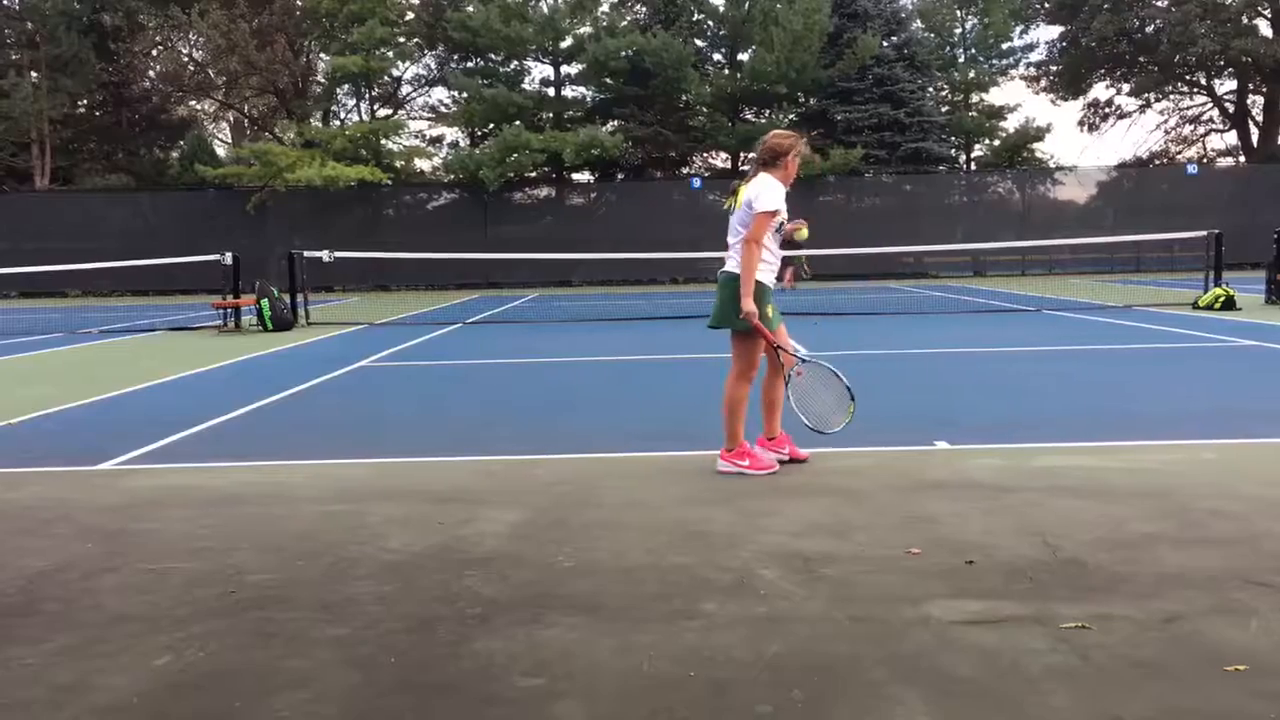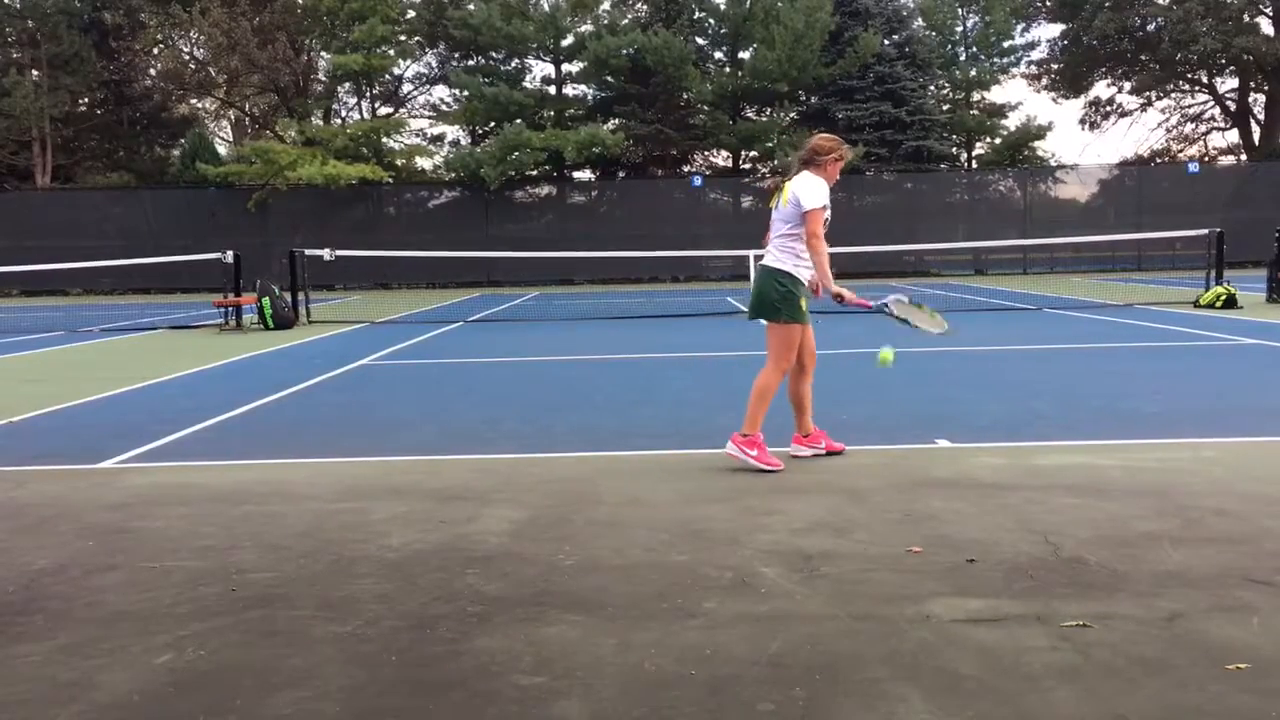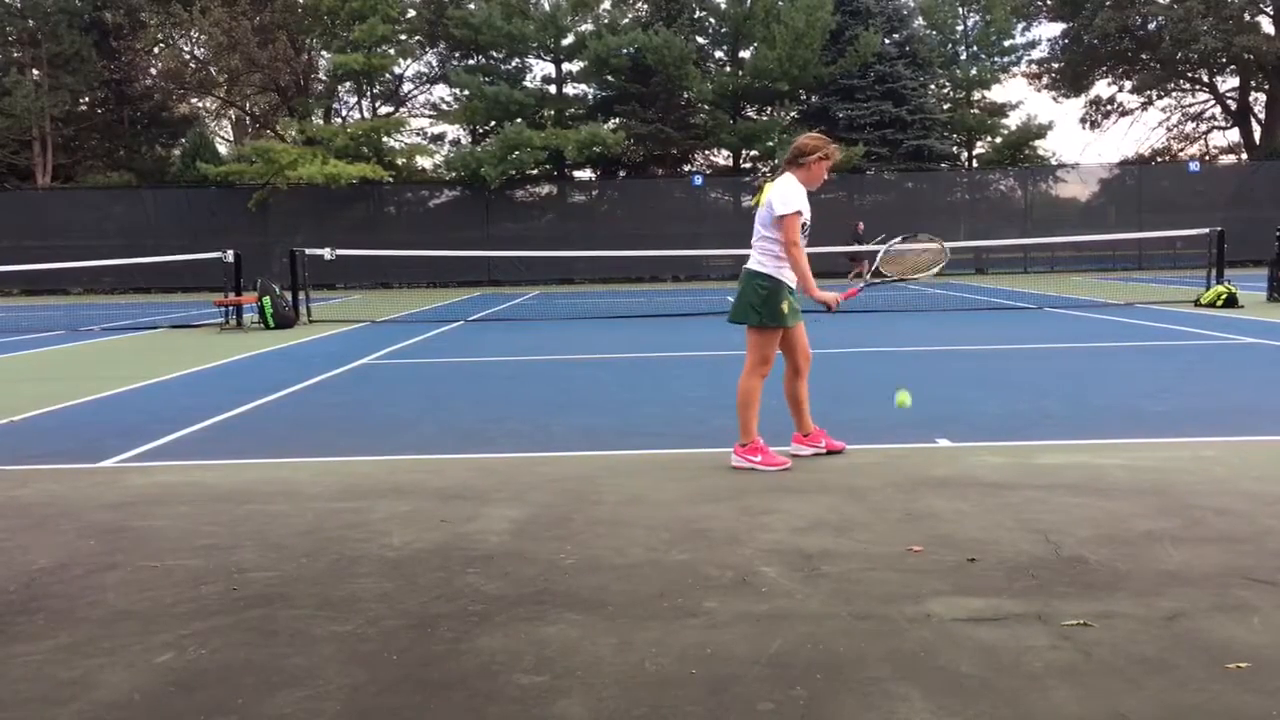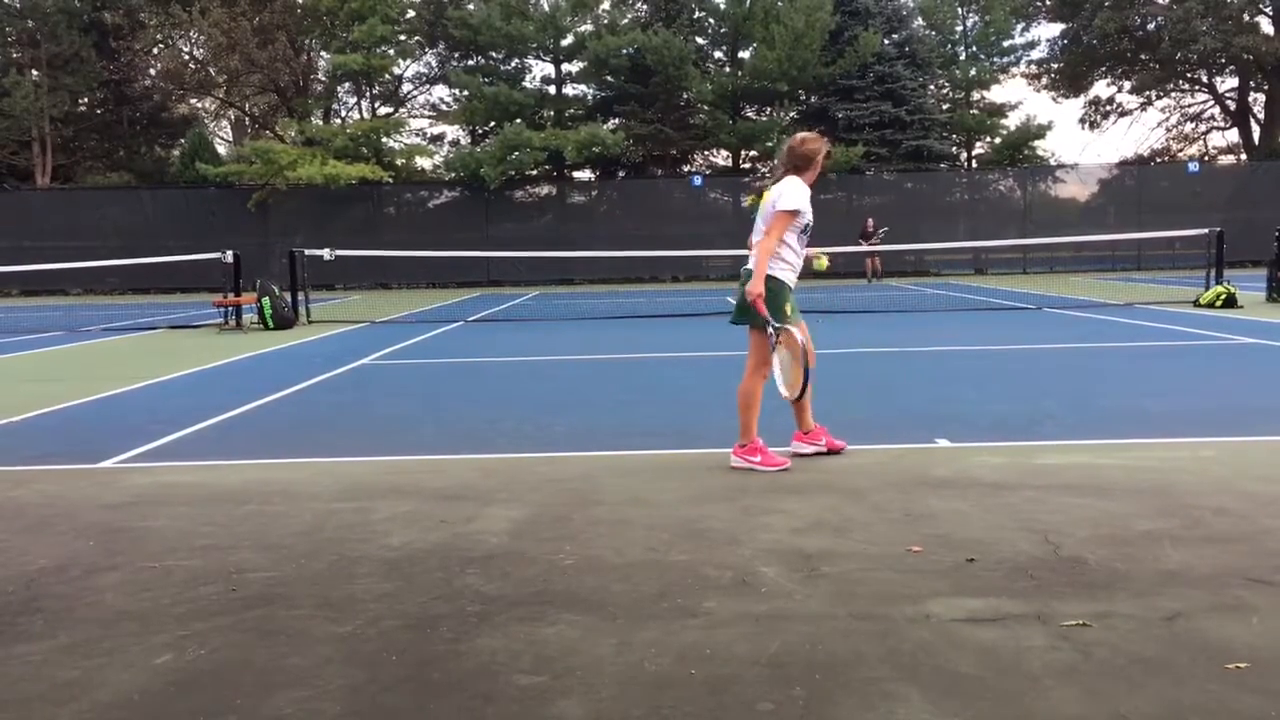
dt=0.7s
person 1, frame 1
left shoulder: (754, 186)
right shoulder: (770, 187)
right elbow: (751, 243)
left wrist: (783, 233)
right wrist: (747, 296)
left hip: (754, 288)
right hip: (750, 289)
left knee: (783, 359)
right knee: (745, 372)
left ankle: (772, 439)
right ankle: (732, 452)
person 1, frame 2
left shoulder: (794, 185)
right shoulder: (814, 185)
right elbow: (814, 239)
left wrist: (811, 277)
right wrist: (828, 284)
left hip: (783, 278)
right hip: (783, 281)
left knee: (805, 360)
right knee: (779, 365)
left ankle: (806, 436)
right ankle: (747, 438)
person 1, frame 3
left shoulder: (789, 188)
right shoulder: (790, 189)
right elbow: (791, 245)
left wrist: (803, 282)
right wrist: (814, 290)
left hip: (778, 286)
right hip: (766, 283)
left knee: (800, 360)
right knee: (758, 367)
left ankle: (806, 436)
right ankle: (747, 447)
person 1, frame 4
left shoulder: (784, 186)
right shoulder: (795, 189)
left elbow: (758, 239)
right elbow: (772, 236)
left wrist: (802, 258)
right wrist: (758, 278)
left hip: (777, 286)
right hip: (770, 286)
left knee: (803, 355)
right knee: (760, 367)
left ankle: (807, 433)
right ankle: (746, 447)
